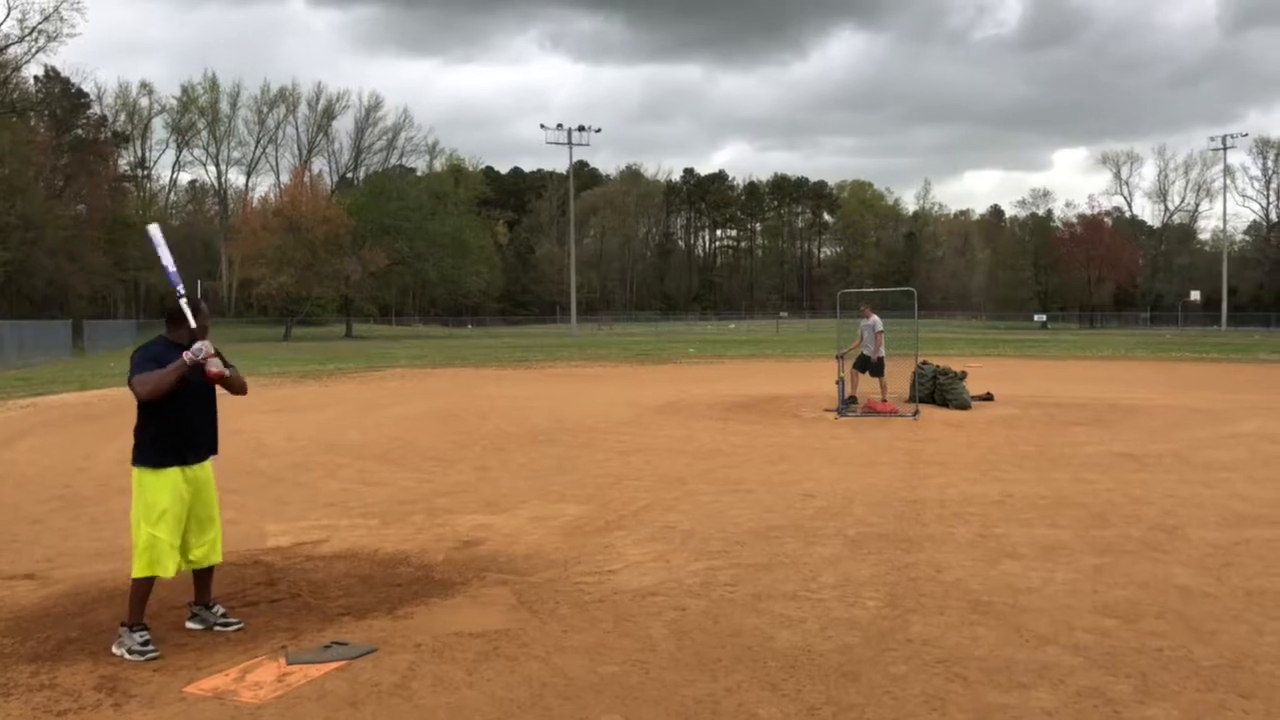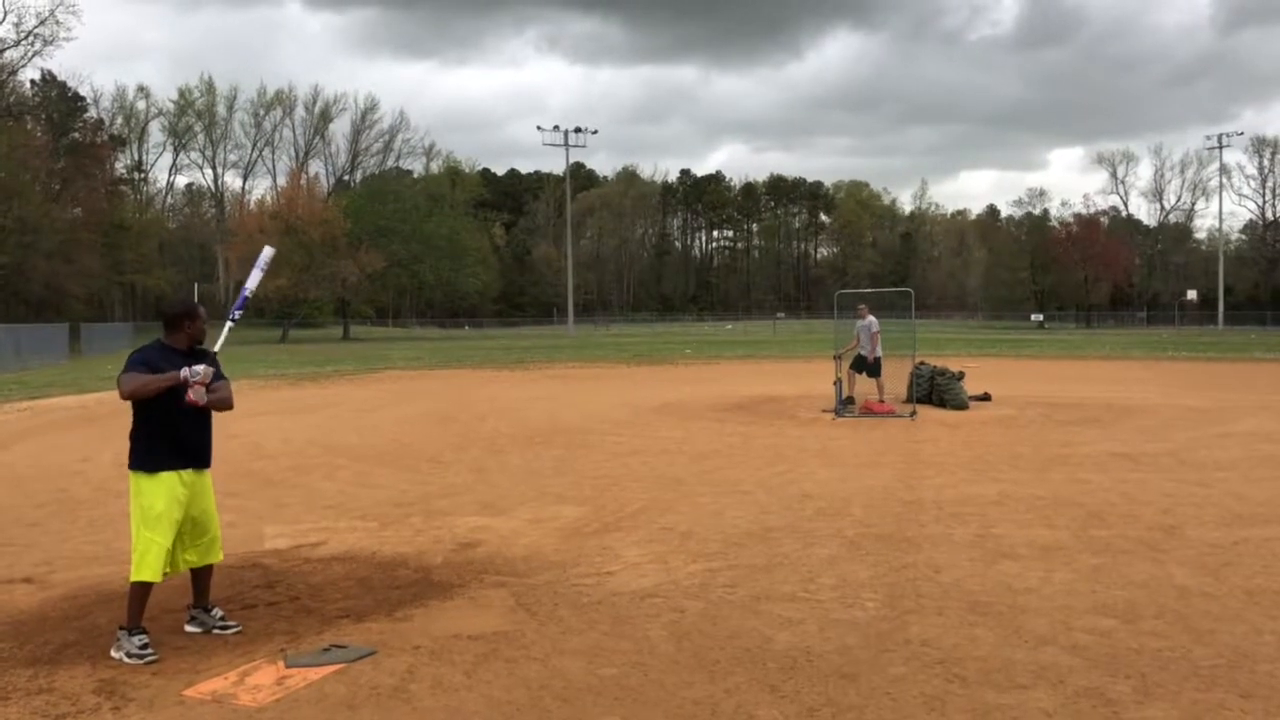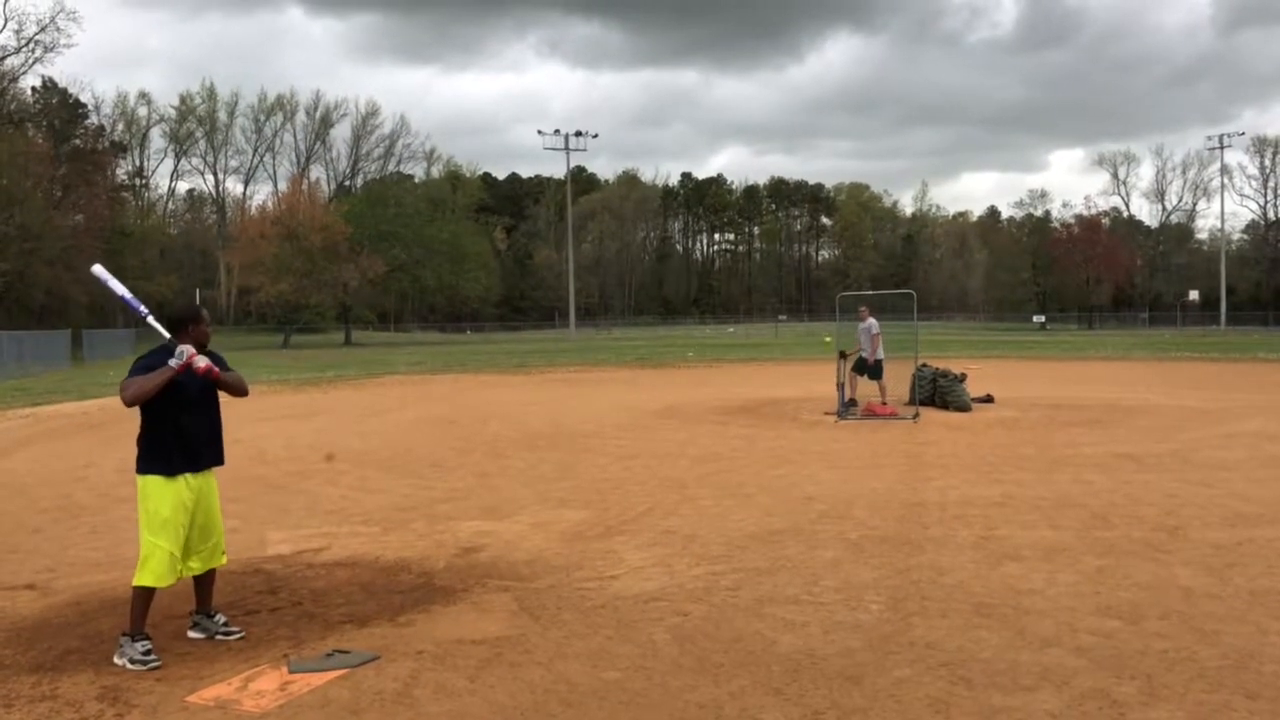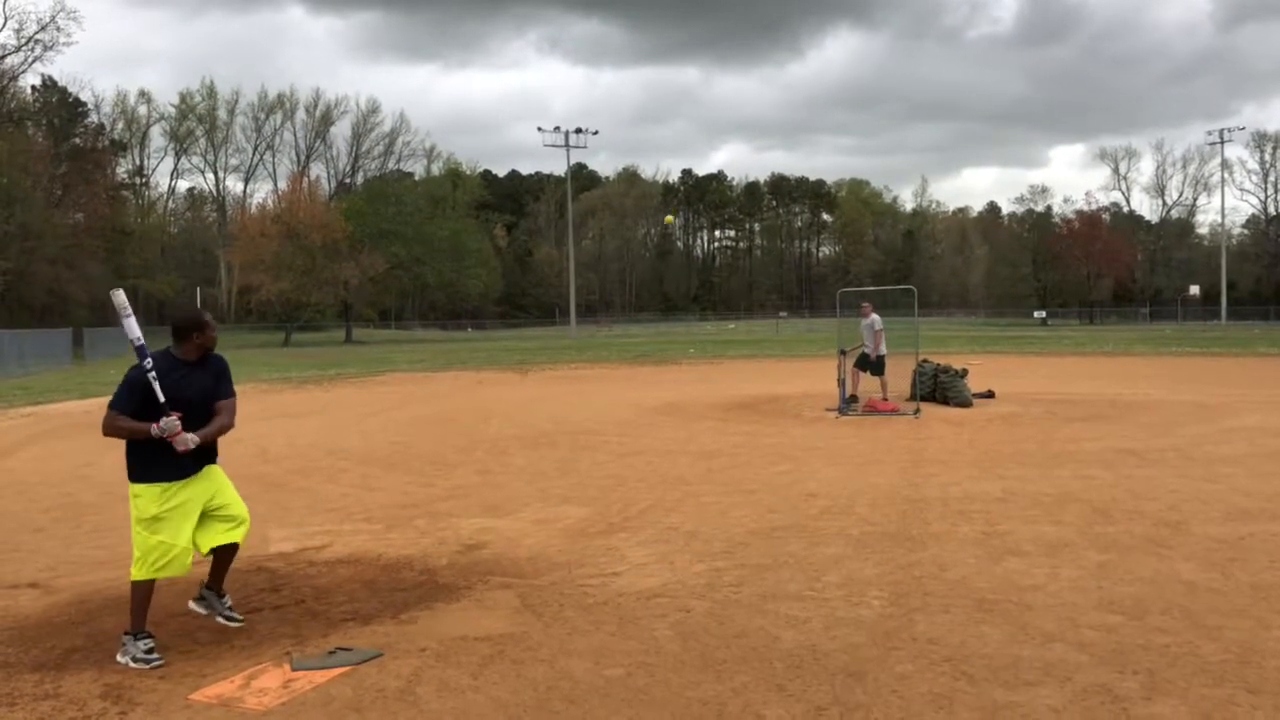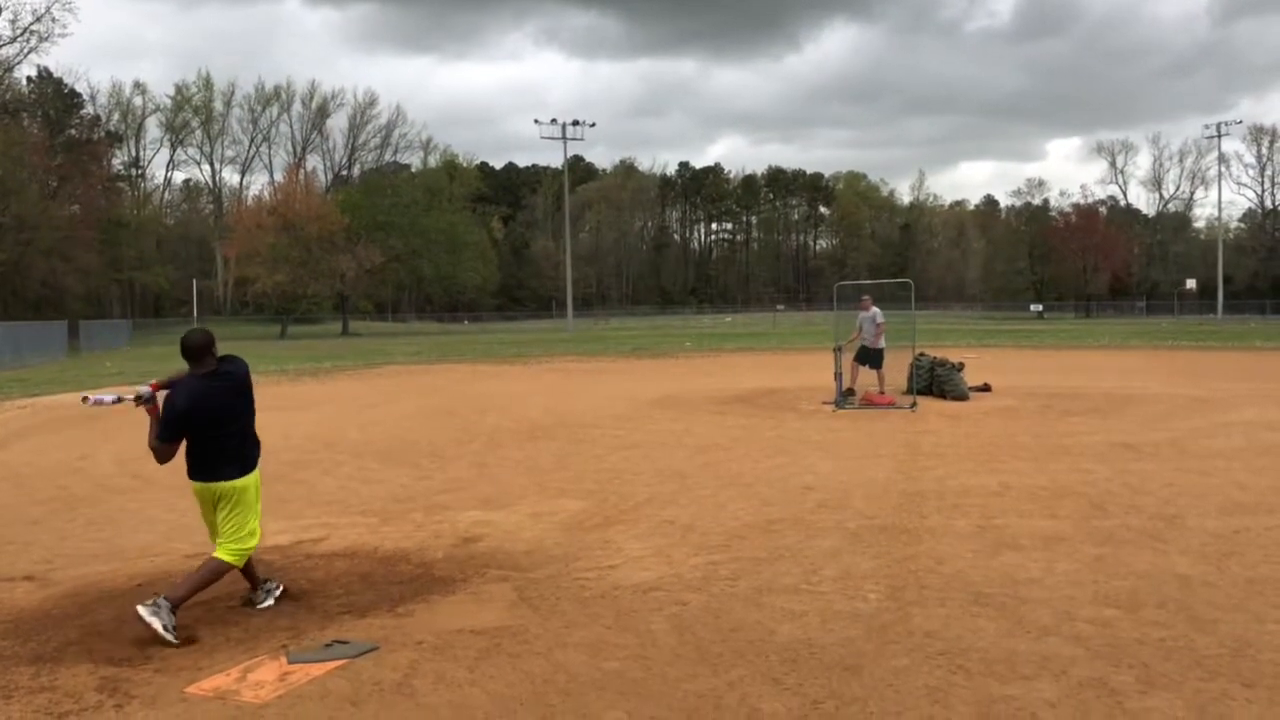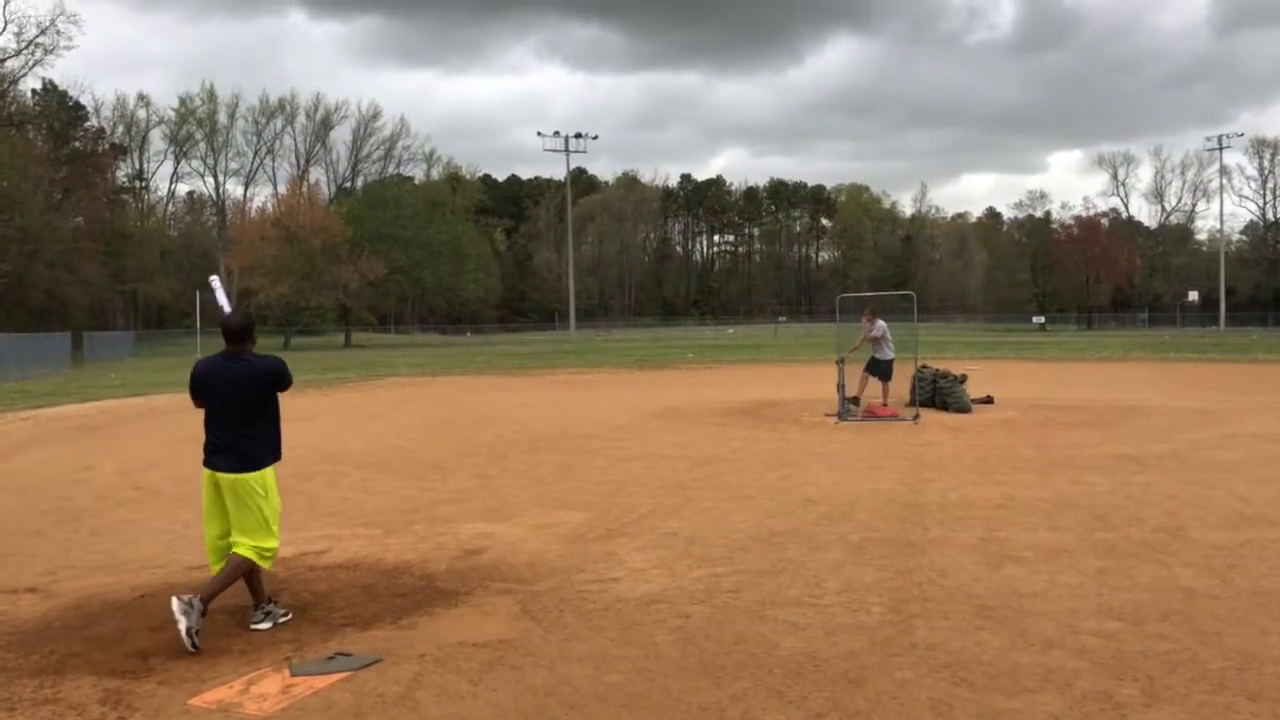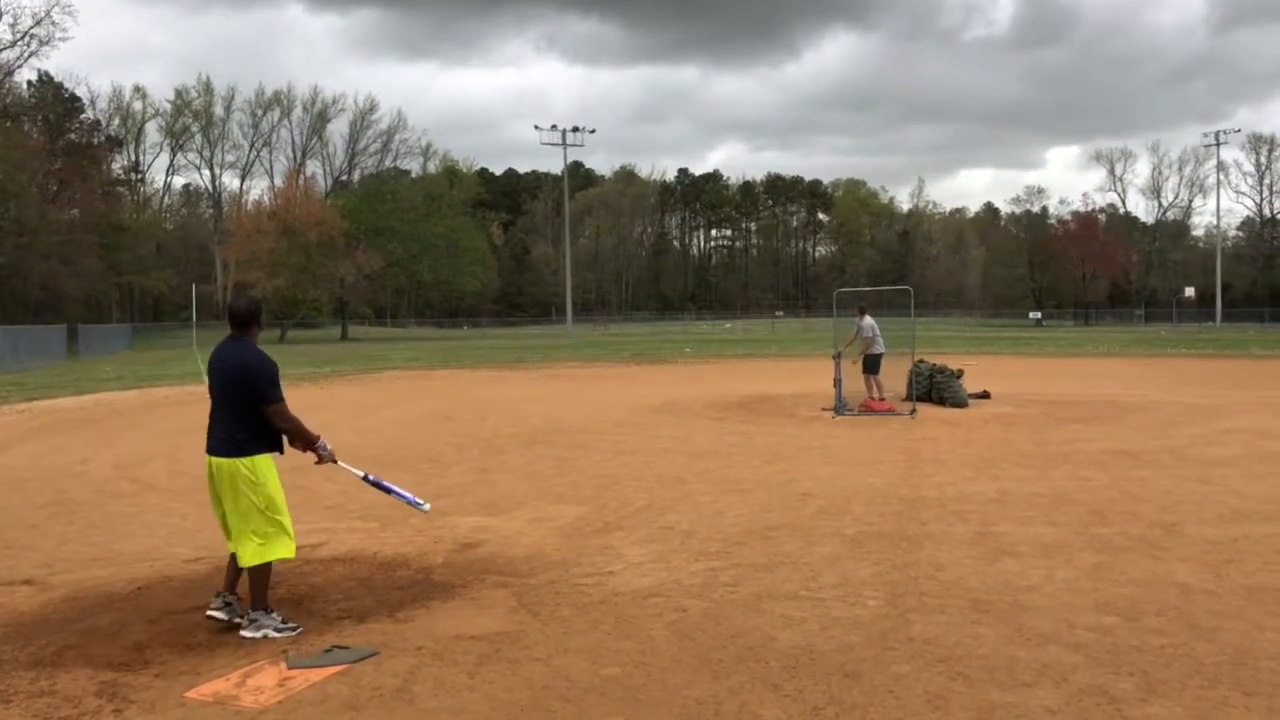
dt=0.7s
person 1, frame 1
left shoulder: (204, 352)
right shoulder: (149, 353)
left elbow: (240, 386)
right elbow: (144, 390)
left wrist: (222, 371)
right wrist: (187, 360)
left hip: (199, 461)
right hip: (159, 466)
left knee: (206, 538)
right knee: (154, 547)
left ankle: (202, 609)
right ankle: (131, 630)
person 1, frame 2
left shoulder: (204, 358)
right shoulder: (146, 357)
left elbow: (227, 399)
right elbow: (127, 389)
left wrist: (205, 396)
right wrist: (182, 375)
left hip: (197, 466)
right hip: (155, 470)
left knee: (204, 539)
right knee: (151, 551)
left ankle: (201, 612)
right ankle: (129, 633)
person 1, frame 3
left shoulder: (209, 359)
right shoulder: (152, 362)
left elbow: (241, 388)
right elbow: (129, 396)
left wrist: (213, 372)
right wrist: (173, 366)
left hip: (202, 470)
right hip: (163, 475)
left knee: (207, 545)
right knee: (157, 556)
left ankle: (204, 617)
right ankle: (132, 639)
person 1, frame 4
left shoulder: (216, 365)
right shoulder: (146, 373)
left elbow: (227, 418)
right elbow: (110, 426)
left wrist: (197, 437)
right wrist: (158, 430)
left hip: (202, 469)
right hip: (156, 480)
left knee: (234, 520)
right knee: (151, 557)
left ankle: (211, 594)
right ankle: (136, 637)
person 1, frame 5
left shoulder: (179, 400)
right shoulder: (237, 369)
left elbow: (162, 456)
left wrist: (152, 411)
right wrist: (159, 387)
left hip: (203, 479)
right hip: (240, 476)
left knee: (232, 533)
right knee: (231, 549)
left ankle: (259, 587)
right ankle: (165, 605)
person 1, frame 6
left shoulder: (202, 369)
right shoulder: (269, 367)
left hip: (216, 467)
right hip: (251, 469)
left knee: (240, 538)
right knee: (256, 544)
left ankle: (264, 607)
right ankle: (197, 601)
person 1, frame 7
left shoulder: (219, 354)
right shoulder: (258, 362)
right elbow: (279, 417)
left wrist: (295, 437)
right wrist: (316, 443)
left hip: (219, 455)
right hip: (248, 458)
left knee: (244, 531)
right knee: (263, 534)
left ankle: (225, 599)
right ankle: (258, 616)
